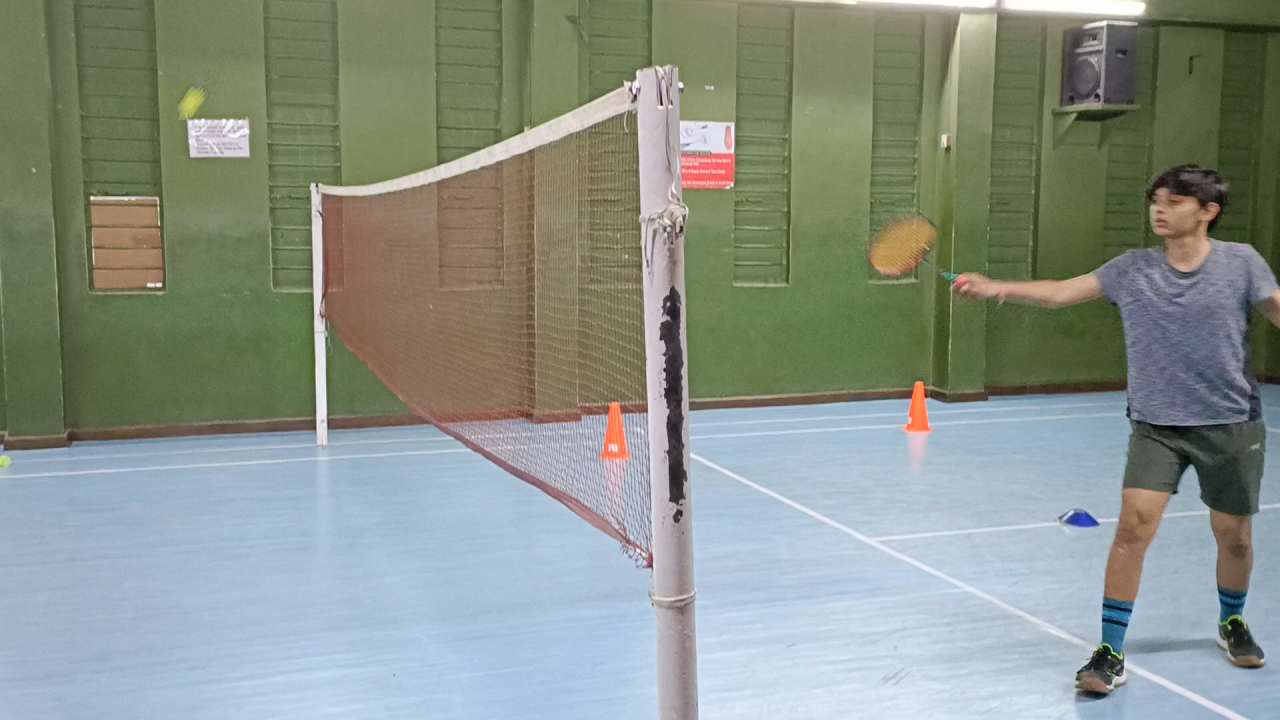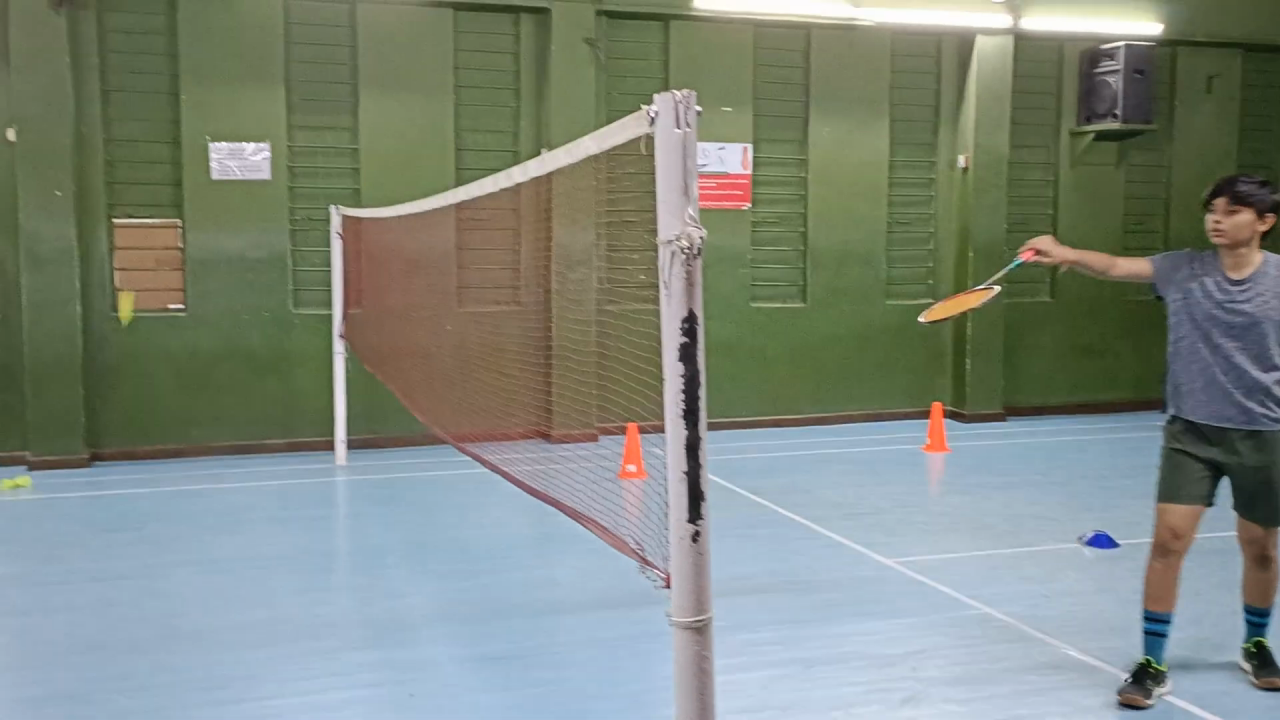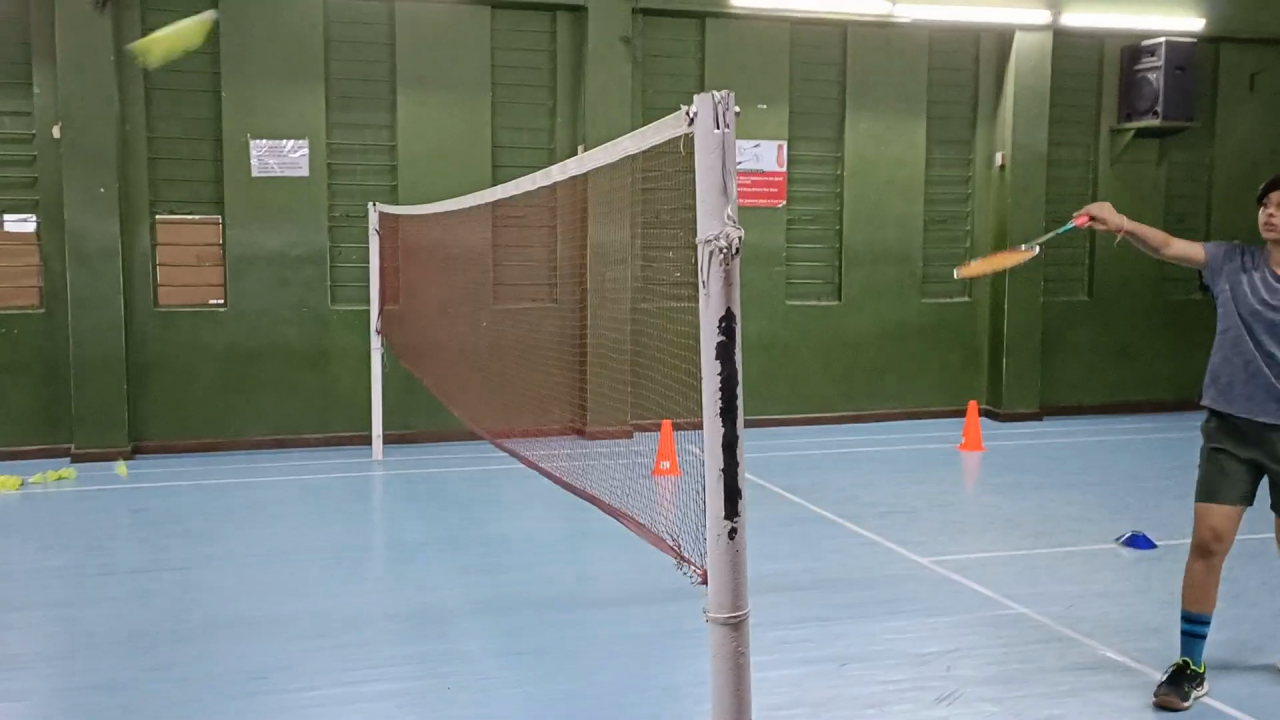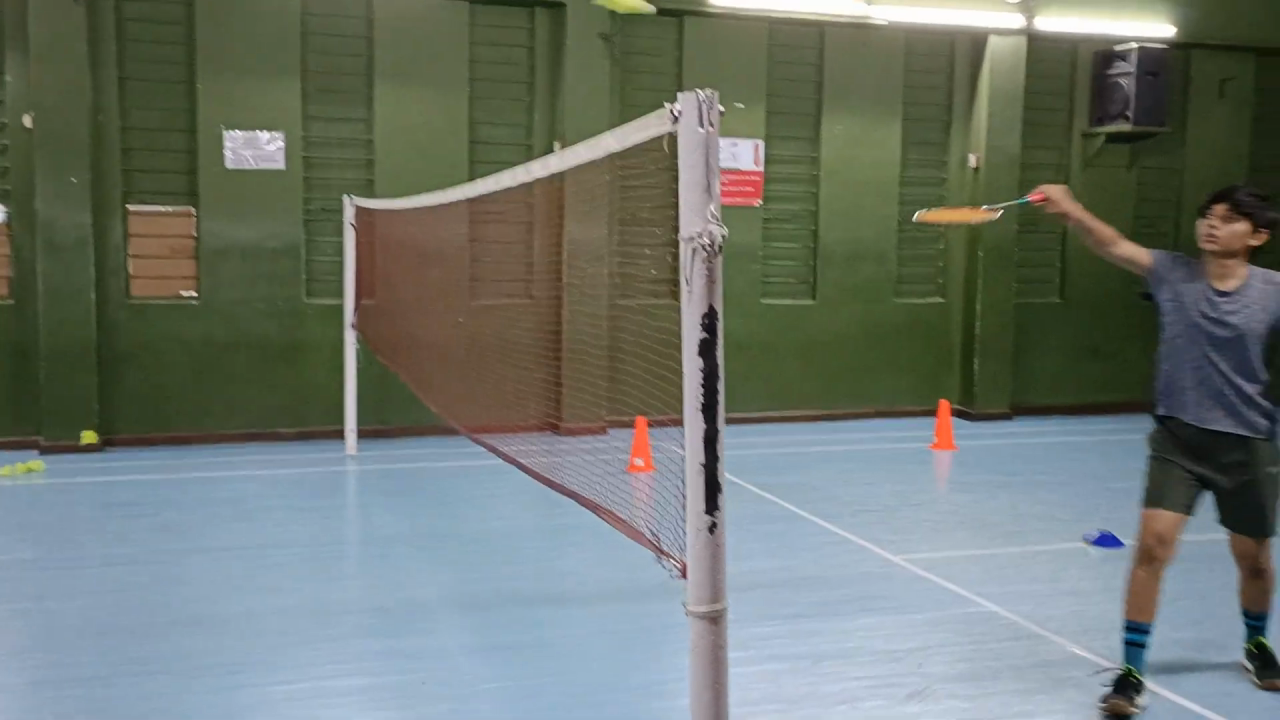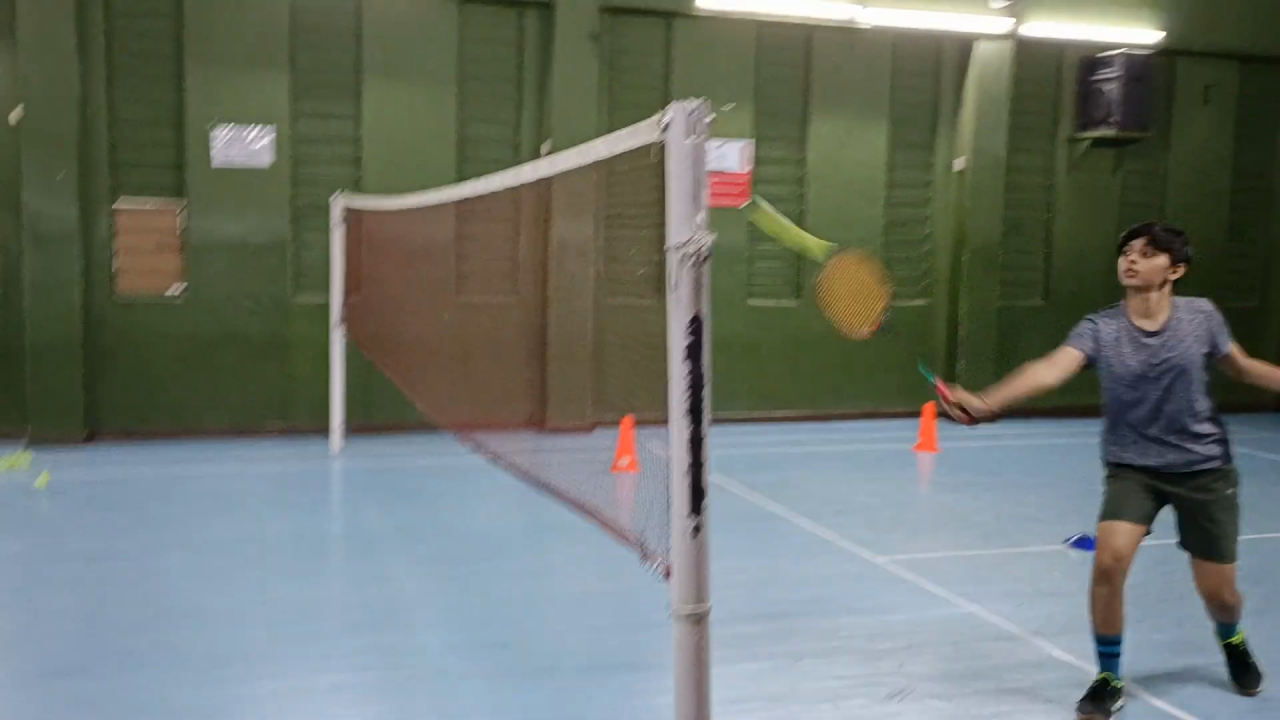
dt=0.3s
person 1, frame 1
right shoulder: (1131, 268)
right elbow: (1060, 292)
right wrist: (995, 287)
left hip: (1231, 423)
right hip: (1156, 423)
left knee: (1235, 536)
right knee: (1133, 527)
left ankle: (1232, 623)
right ankle: (1109, 654)
person 1, frame 2
right shoulder: (1183, 269)
right elbow: (1116, 268)
right wrist: (1066, 254)
right hip: (1191, 429)
right knee: (1169, 540)
right ankle: (1152, 664)
person 1, frame 3
right shoulder: (1232, 262)
right elbow: (1168, 247)
right wrist: (1121, 223)
right hip: (1231, 426)
right knee: (1209, 542)
right ankle: (1191, 666)
person 1, frame 4
right shoulder: (1174, 273)
right elbow: (1114, 247)
right wrist: (1072, 211)
right hip: (1178, 437)
right knee: (1152, 546)
right ankle: (1133, 672)
person 1, frame 5
left shoulder: (1202, 316)
right shoulder: (1098, 328)
right elbow: (1050, 371)
right wrist: (986, 402)
left hip: (1204, 467)
right hip: (1133, 465)
left knee: (1218, 589)
right knee: (1109, 563)
left ankle: (1232, 642)
right ankle: (1109, 679)
